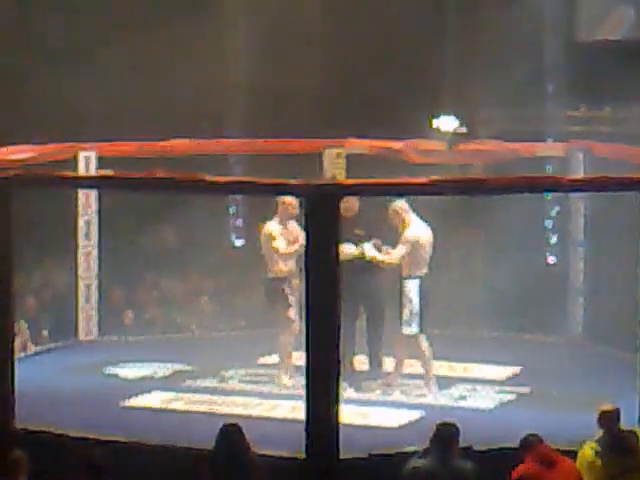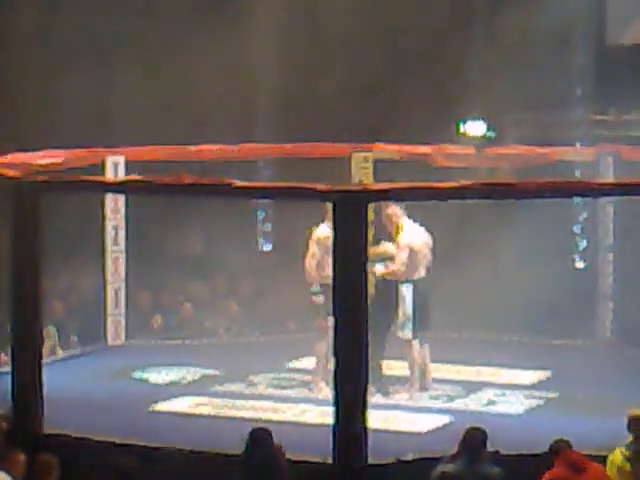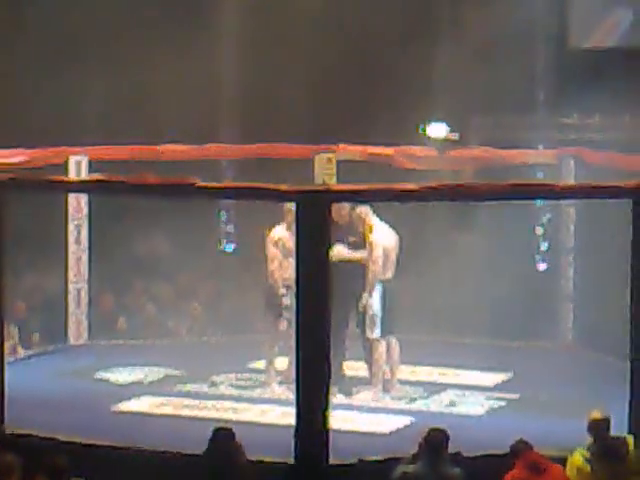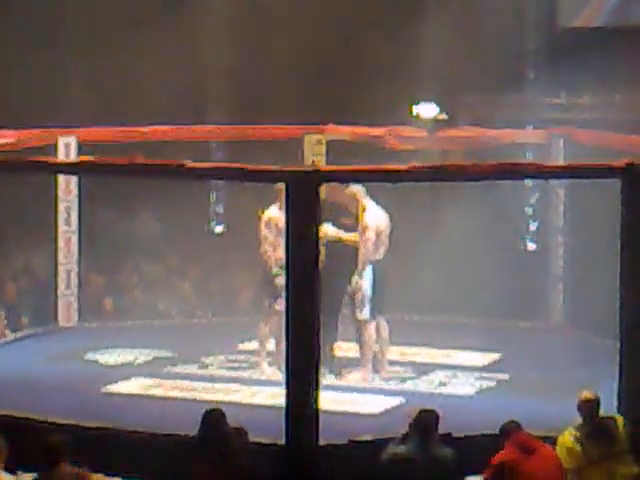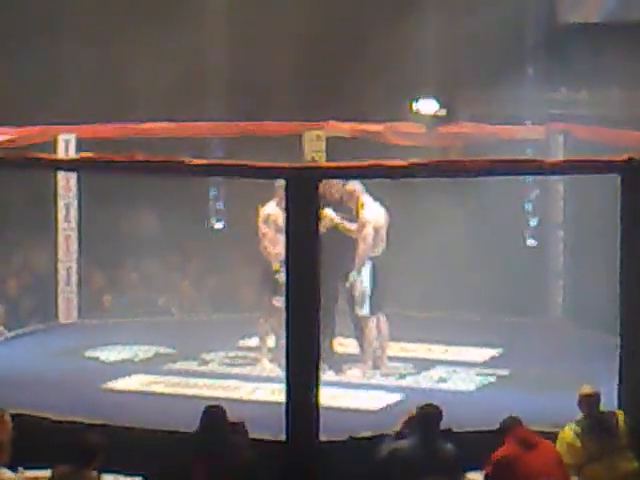
dt=1s
person 1, frame 1
left shoulder: (411, 232)
right shoulder: (425, 229)
left elbow: (394, 260)
left wrist: (373, 254)
right wrist: (389, 251)
left hip: (413, 283)
right hip: (419, 282)
left knee: (415, 334)
right knee: (406, 331)
left ankle: (430, 383)
right ankle: (395, 375)
person 1, frame 2
left shoulder: (404, 237)
right shoulder: (424, 233)
left elbow: (398, 269)
left wrist: (380, 271)
left hip: (410, 286)
right hip: (423, 284)
left knee: (411, 337)
right knee: (421, 334)
left ankle: (414, 386)
right ankle: (426, 378)
person 1, frame 3
left shoulder: (376, 236)
right shoulder: (391, 233)
left elbow: (375, 268)
left wrist: (366, 294)
left hip: (379, 287)
right hip: (390, 286)
left knee: (376, 338)
right knee: (389, 336)
left ankle: (376, 386)
right ankle: (392, 382)
person 1, frame 4
left shoulder: (369, 217)
right shoulder: (381, 214)
left elbow: (366, 249)
left wrist: (357, 275)
left hip: (369, 268)
right hip: (379, 266)
left knee: (366, 319)
right knee: (378, 316)
left ankle: (366, 368)
right ankle: (382, 362)
person 1, frame 5
left shoulder: (367, 214)
right shoulder: (379, 210)
left elbow: (365, 245)
left wrist: (355, 270)
right wrist: (340, 222)
left hip: (368, 264)
right hip: (377, 262)
left knee: (366, 315)
right knee: (378, 313)
left ankle: (367, 363)
right ankle: (381, 358)
person 2, frame 1
left shoulder: (293, 226)
right shoulder: (270, 229)
left elbow: (302, 250)
right elbow: (284, 254)
right wrist: (305, 243)
left hip: (291, 280)
right hip: (278, 282)
left knee: (292, 326)
right knee: (291, 325)
left ankle: (288, 371)
right ankle: (282, 371)
person 2, frame 2
left shoulder: (332, 233)
right shoulder: (322, 233)
right elbow: (310, 263)
right wrist: (314, 290)
left hip: (332, 288)
right hip: (324, 288)
left knee: (329, 334)
right knee: (327, 333)
left ankle: (324, 377)
right ankle: (319, 381)
person 2, frame 3
left shoulder: (293, 235)
right shoulder: (277, 235)
right elbow: (273, 267)
right wrist: (282, 293)
left hip: (292, 290)
right hip: (280, 291)
left knee: (293, 332)
right knee: (277, 334)
left ankle: (291, 373)
right ankle: (271, 378)
person 2, frame 4
left shoulder: (286, 215)
right shoulder: (271, 215)
right elbow: (266, 247)
right wrist: (276, 273)
left hip: (286, 270)
right hip: (276, 271)
left knee: (283, 315)
right knee: (272, 315)
left ankle: (279, 357)
right ankle: (262, 358)
person 2, frame 5
left shoulder: (284, 211)
right shoulder: (269, 211)
right elbow: (266, 243)
right wrist: (277, 268)
left hip: (285, 265)
right hip: (275, 267)
left knee: (282, 310)
right knee: (271, 310)
left ankle: (280, 354)
right ankle: (263, 356)
person 3, frame 1
left shoulder: (367, 221)
right shoulder: (338, 222)
left wrist: (357, 252)
left hip: (369, 279)
right hip: (346, 280)
left knee: (375, 322)
right knee: (347, 324)
left ankle: (375, 365)
right ankle: (347, 368)
person 3, frame 2
right shoulder: (379, 228)
right elbow: (369, 252)
left wrist: (395, 252)
right wrist: (378, 251)
right hip: (384, 287)
right knee: (379, 329)
right ankle: (375, 378)
person 3, frame 3
left shoulder: (359, 227)
right shoulder: (329, 228)
right elbow: (326, 254)
left wrist: (349, 254)
right wrist: (330, 254)
left hip: (360, 287)
right hip: (337, 287)
right knee: (337, 331)
right ankle: (338, 376)
person 3, frame 4
left shoulder: (353, 209)
right shoulder: (323, 208)
left elbow: (361, 238)
left wrist: (337, 234)
right wrist: (321, 235)
left hip: (351, 270)
right hip: (330, 269)
right knee: (329, 313)
right ankle: (327, 357)
person 3, frame 5
right shoulder: (319, 203)
right elbow: (319, 229)
left wrist: (338, 220)
right wrist: (323, 224)
left hip: (351, 264)
right hip: (327, 264)
right knee: (327, 309)
right ankle: (328, 354)
